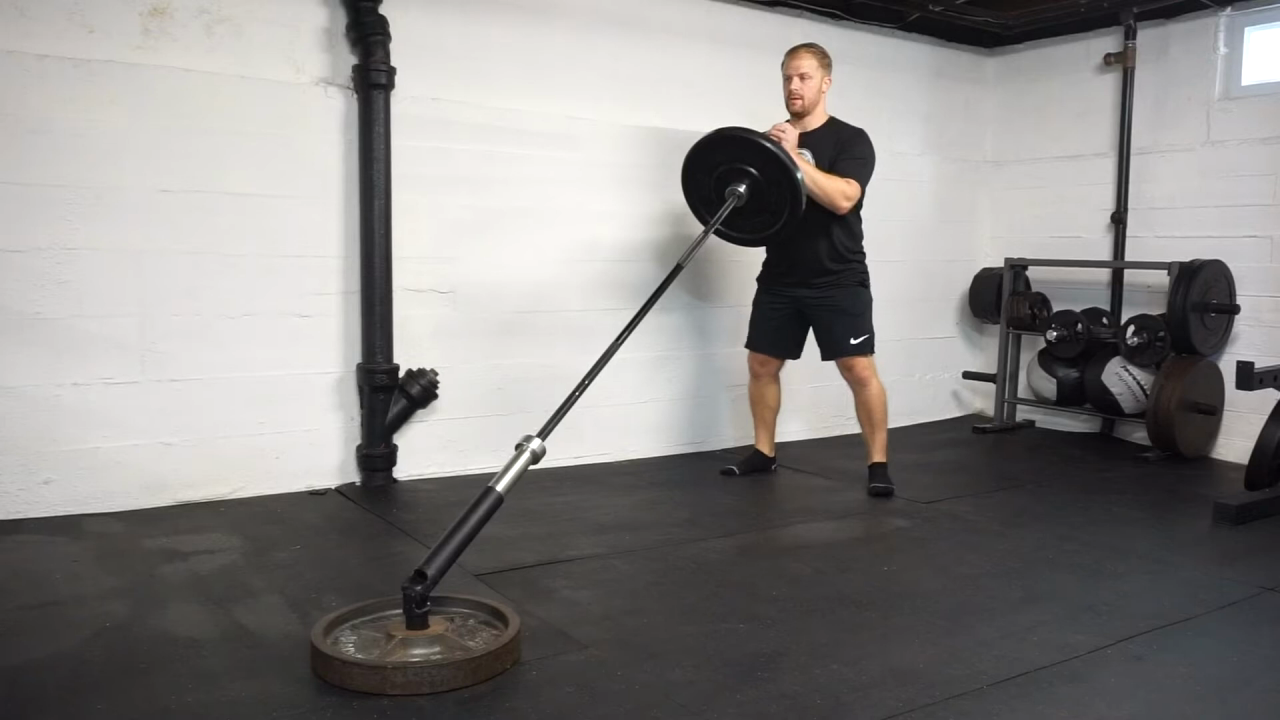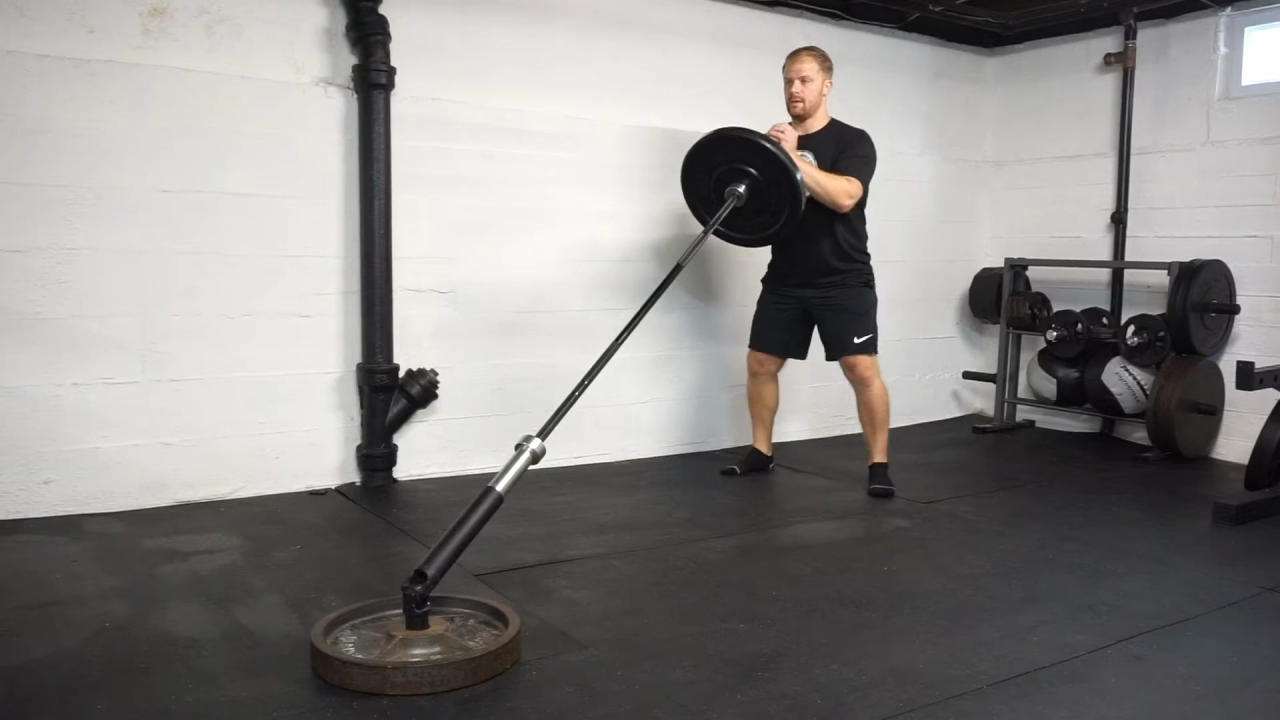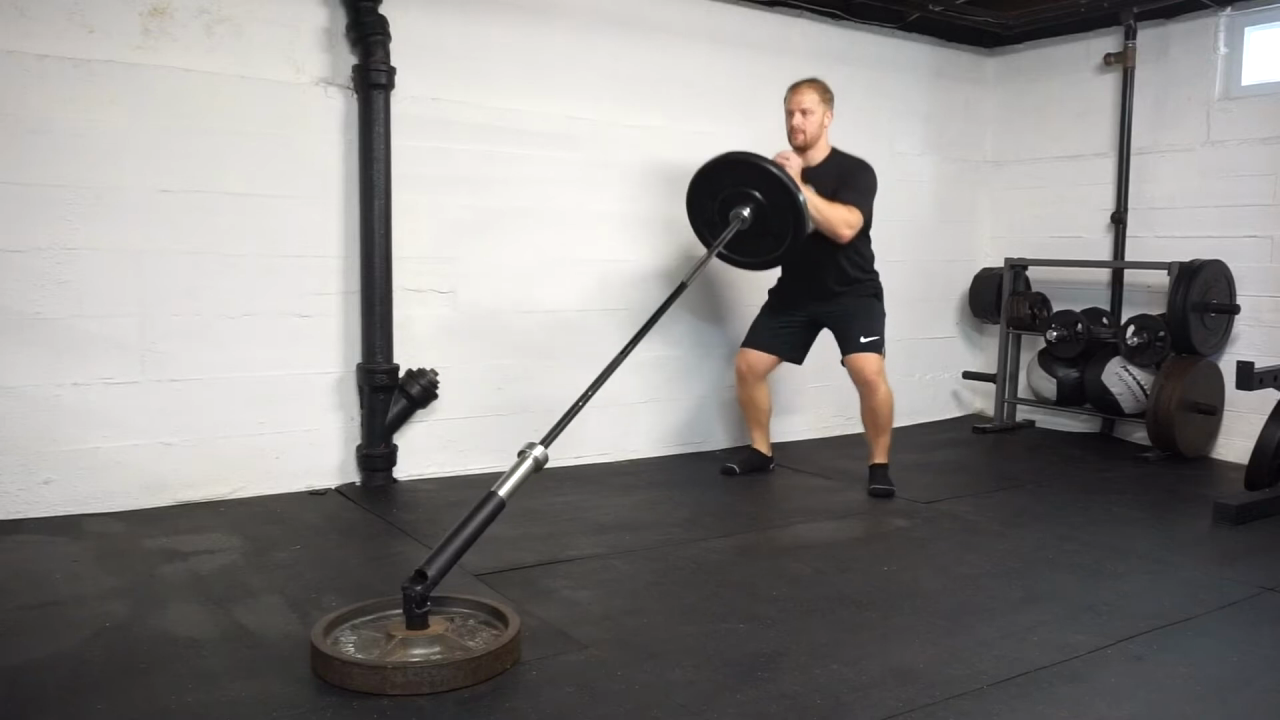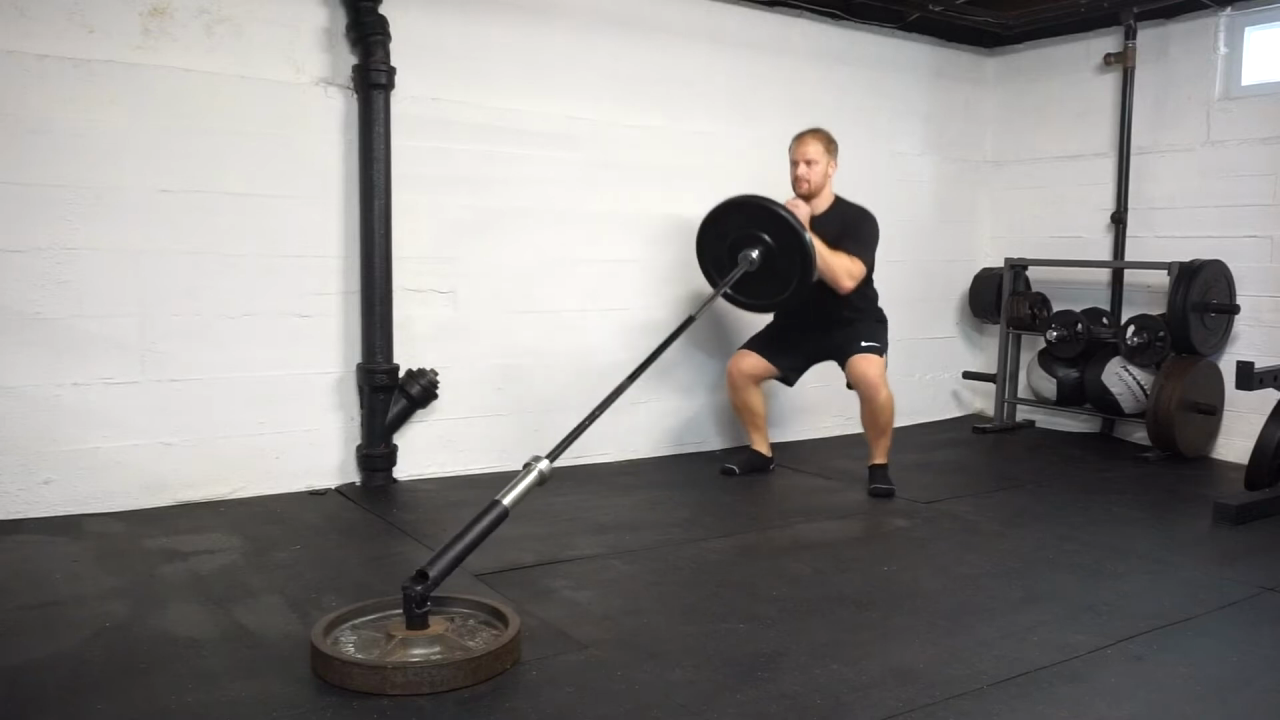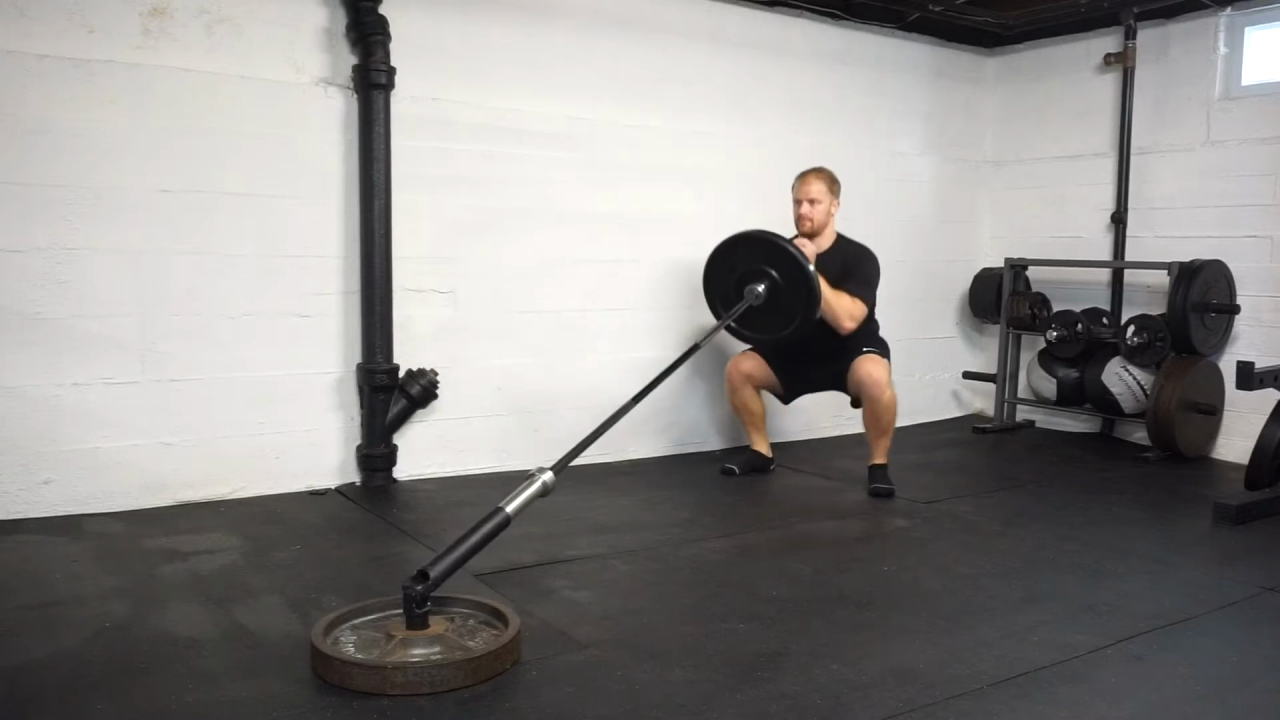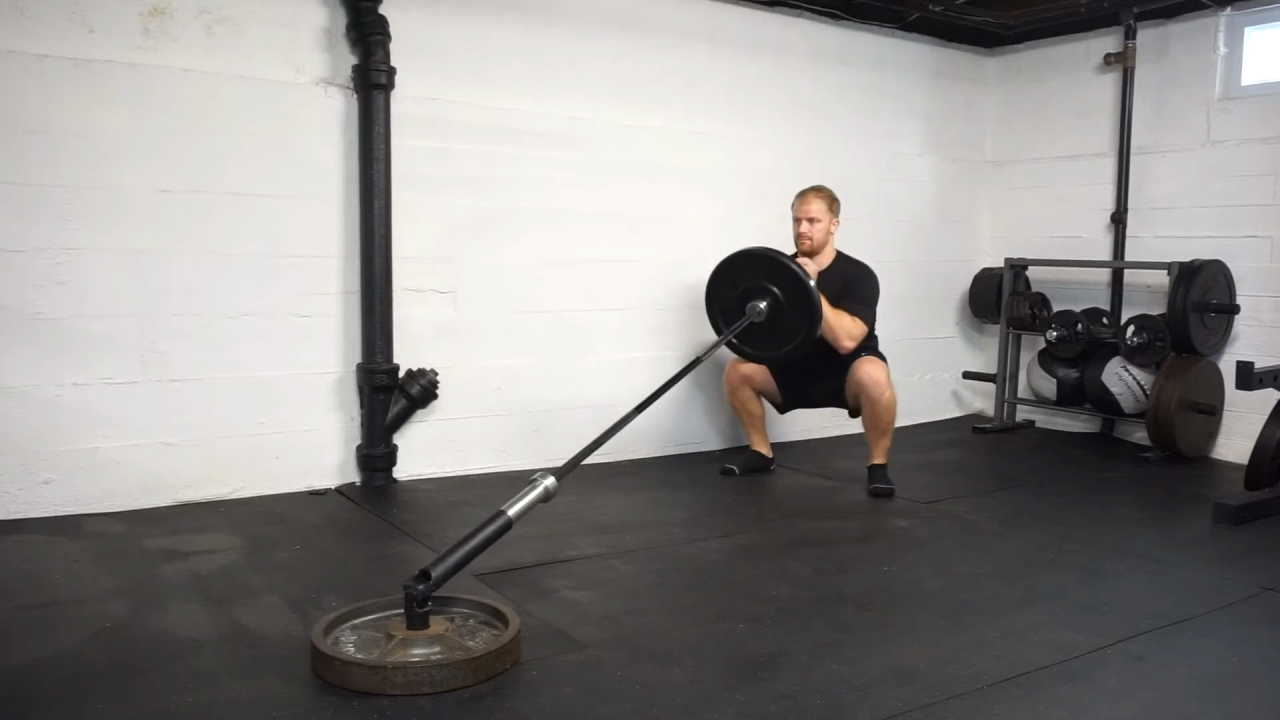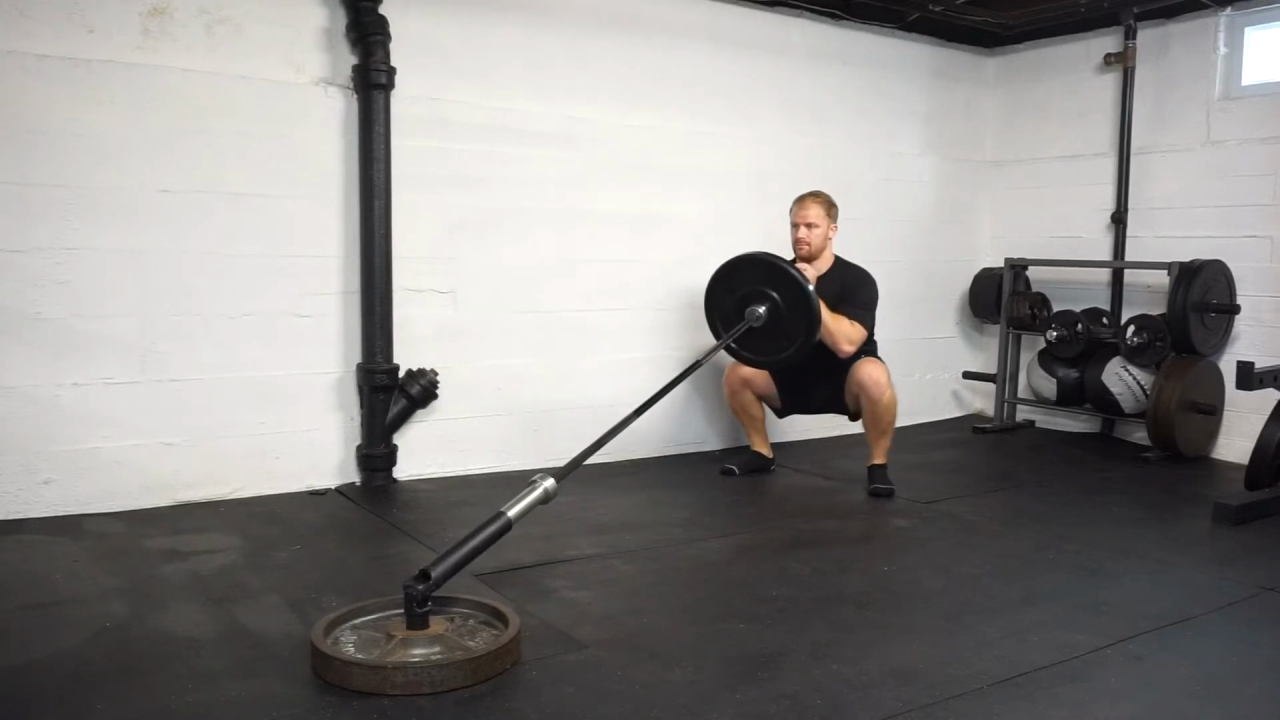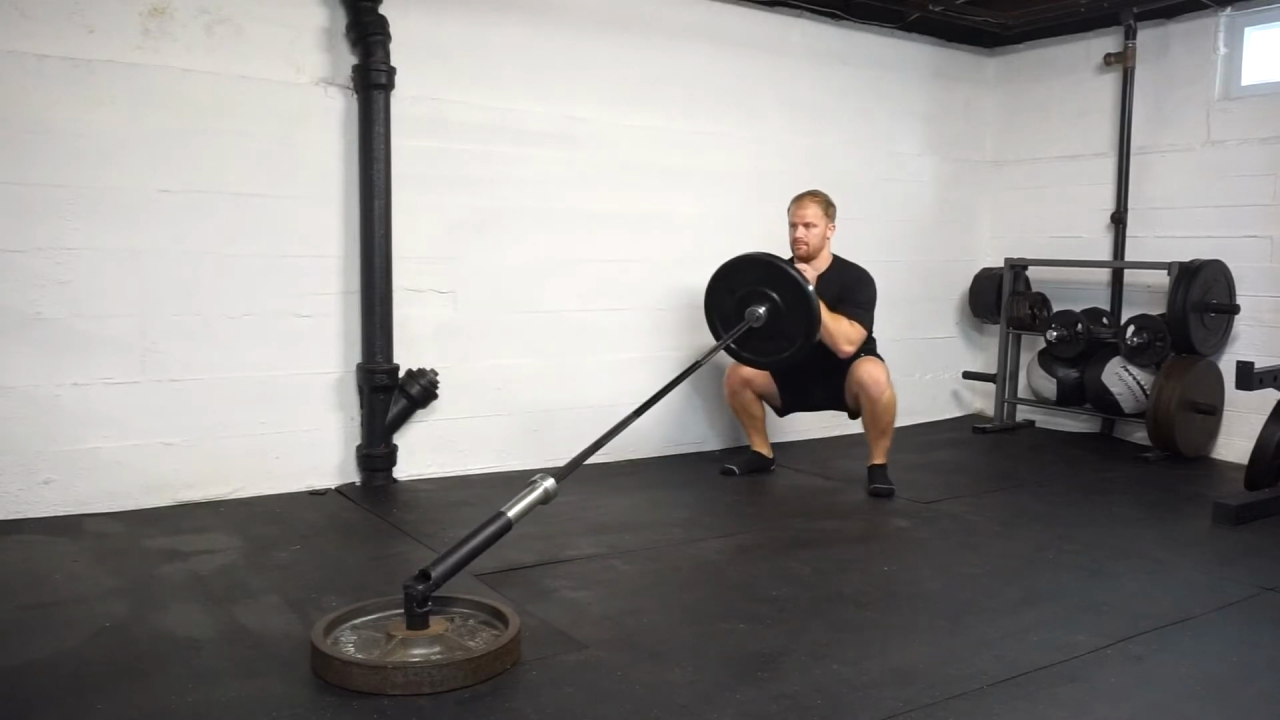
dt=0.3s
person 1, frame 1
left shoulder: (850, 139)
right shoulder: (770, 140)
left elbow: (843, 199)
left wrist: (794, 158)
left hip: (838, 279)
right hip: (780, 278)
left knee: (858, 370)
right knee: (761, 365)
left ankle: (878, 464)
right ankle: (764, 451)
person 1, frame 2
left shoulder: (851, 141)
right shoulder: (773, 141)
left elbow: (844, 196)
left wrist: (793, 158)
left hip: (842, 279)
right hip: (785, 279)
left knee: (862, 370)
right knee: (760, 365)
left ankle: (879, 464)
right ankle: (761, 451)
person 1, frame 3
left shoulder: (854, 171)
right shoulder: (776, 171)
left elbow: (845, 227)
left wrist: (797, 186)
left hip: (850, 292)
right hip: (794, 291)
left knee: (868, 372)
right knee: (749, 364)
left ankle: (879, 464)
right ankle: (760, 450)
person 1, frame 4
left shoulder: (856, 220)
left elbow: (845, 279)
left wrist: (804, 232)
left hip: (853, 323)
right hip: (797, 321)
left knee: (869, 376)
right knee: (739, 368)
left ankle: (878, 465)
right ankle: (760, 451)
person 1, frame 5
left shoulder: (858, 258)
left elbow: (847, 321)
left hip: (852, 350)
right hip: (799, 350)
left knee: (873, 378)
right knee: (738, 370)
left ankle: (879, 465)
right ankle: (761, 451)
person 1, frame 6
left shoulder: (858, 275)
left elbow: (846, 340)
left hip: (847, 374)
right hip: (799, 369)
left knee: (873, 376)
right knee: (738, 372)
left ankle: (878, 465)
right ankle: (761, 452)
person 1, frame 7
left shoulder: (856, 280)
left elbow: (846, 345)
left hip: (845, 380)
right hip: (797, 375)
left knee: (873, 377)
right knee: (737, 375)
left ankle: (878, 466)
right ankle: (761, 453)
person 1, frame 8
left shoulder: (854, 279)
left elbow: (846, 345)
left hip: (845, 375)
right hip: (798, 371)
left knee: (873, 377)
right knee: (738, 375)
left ankle: (878, 465)
right ankle: (761, 452)
